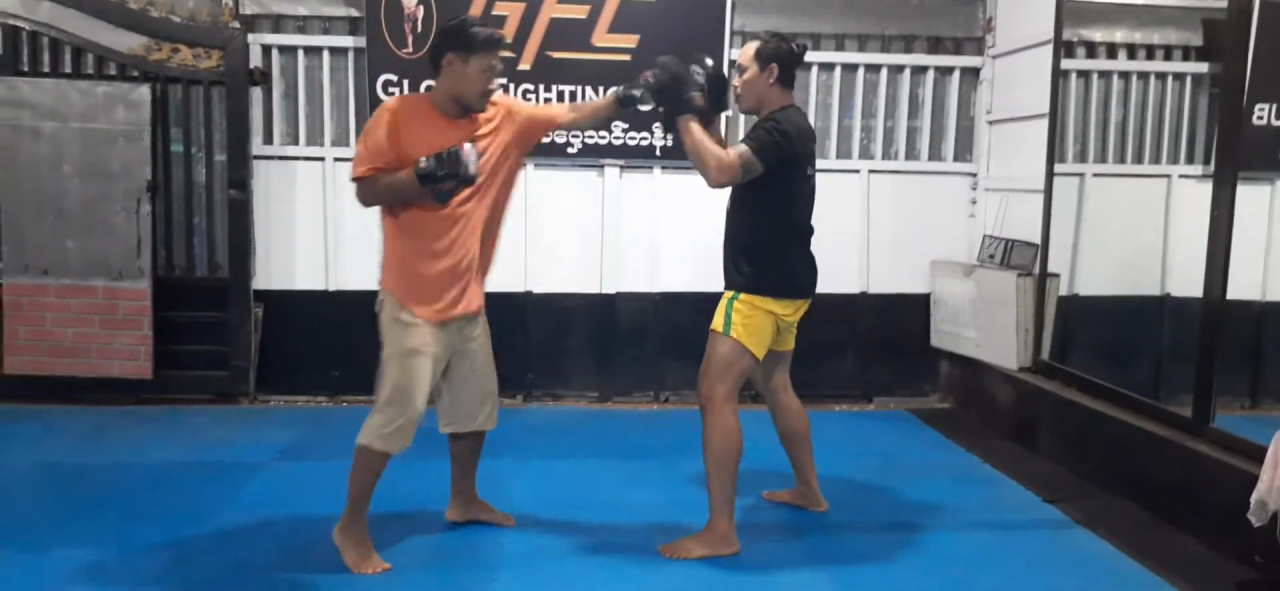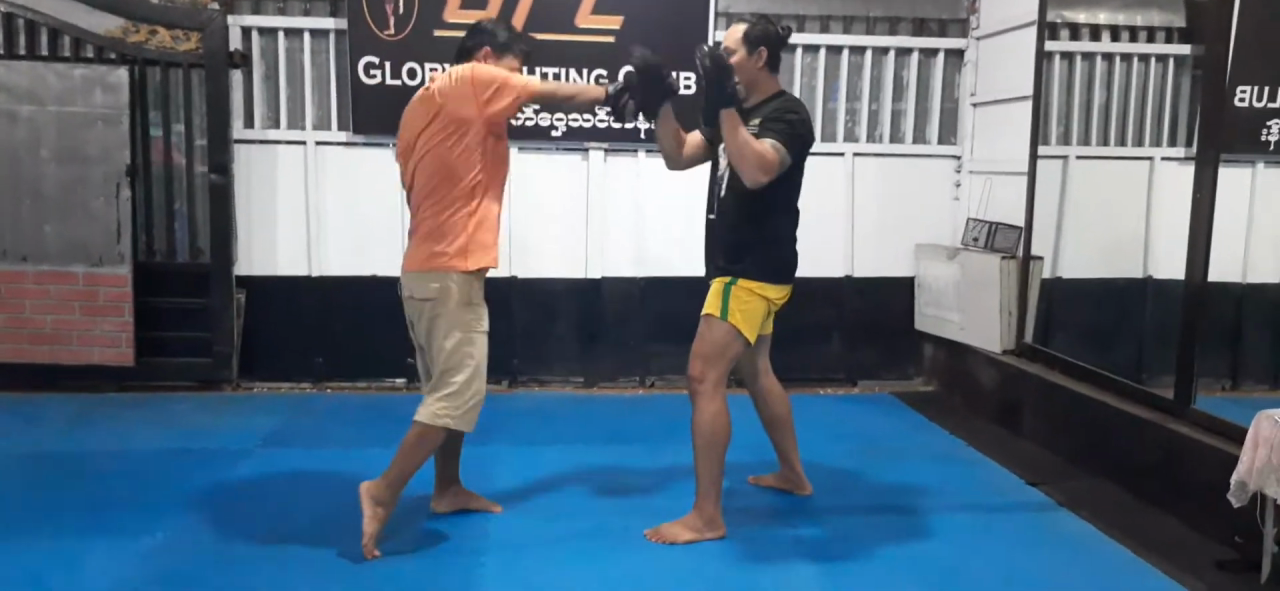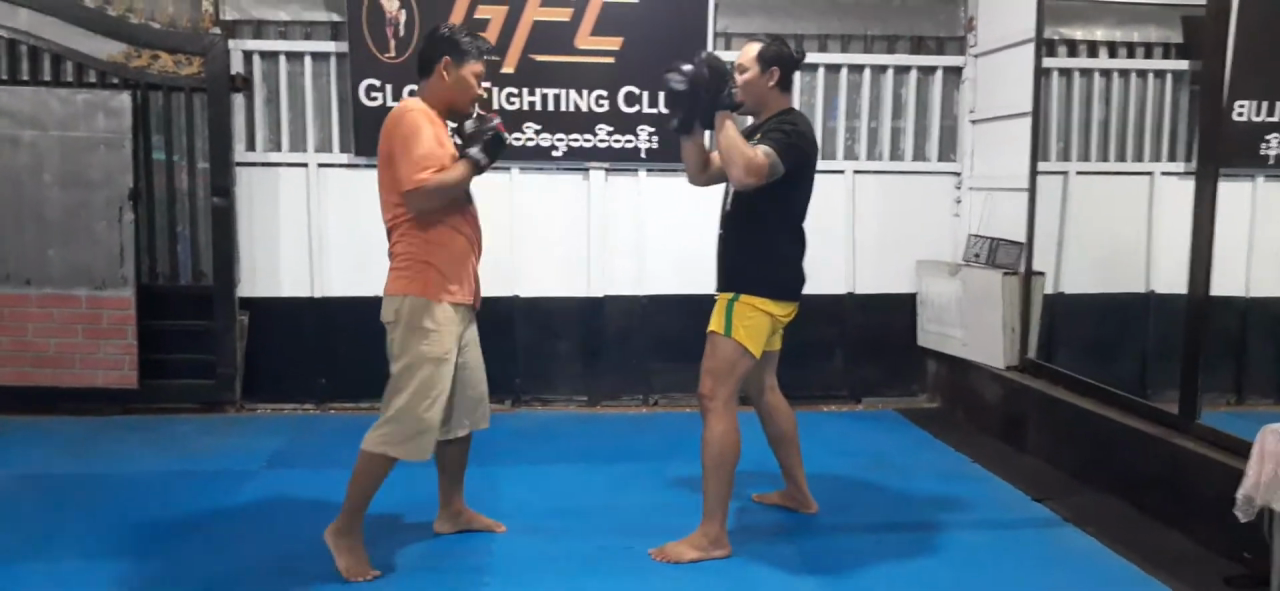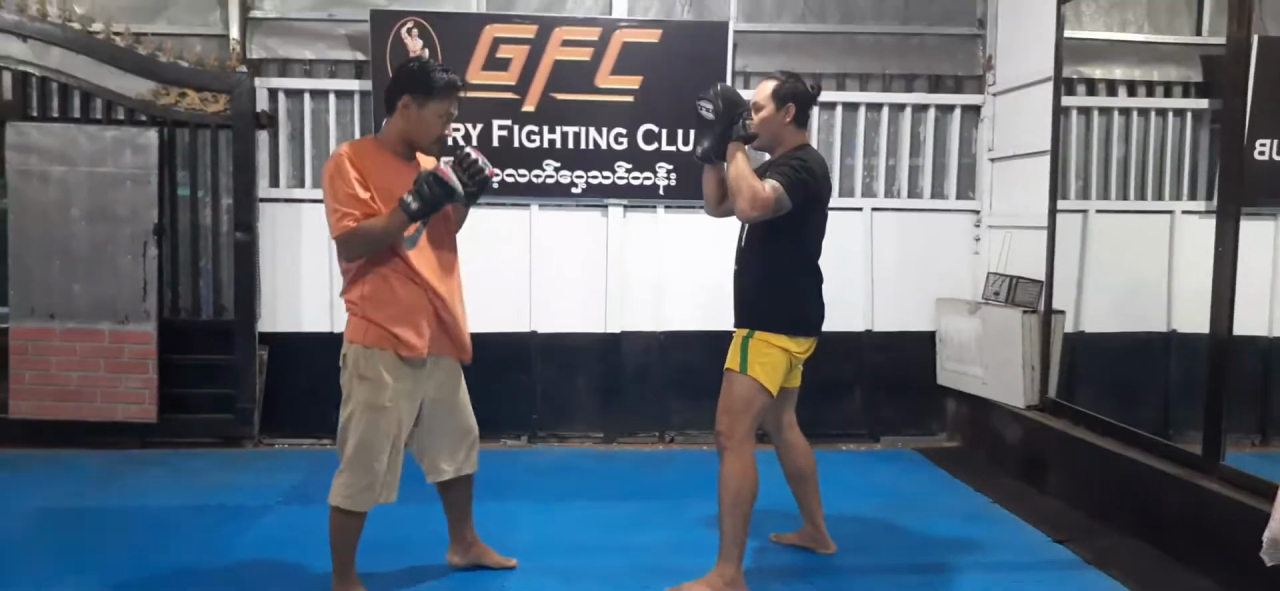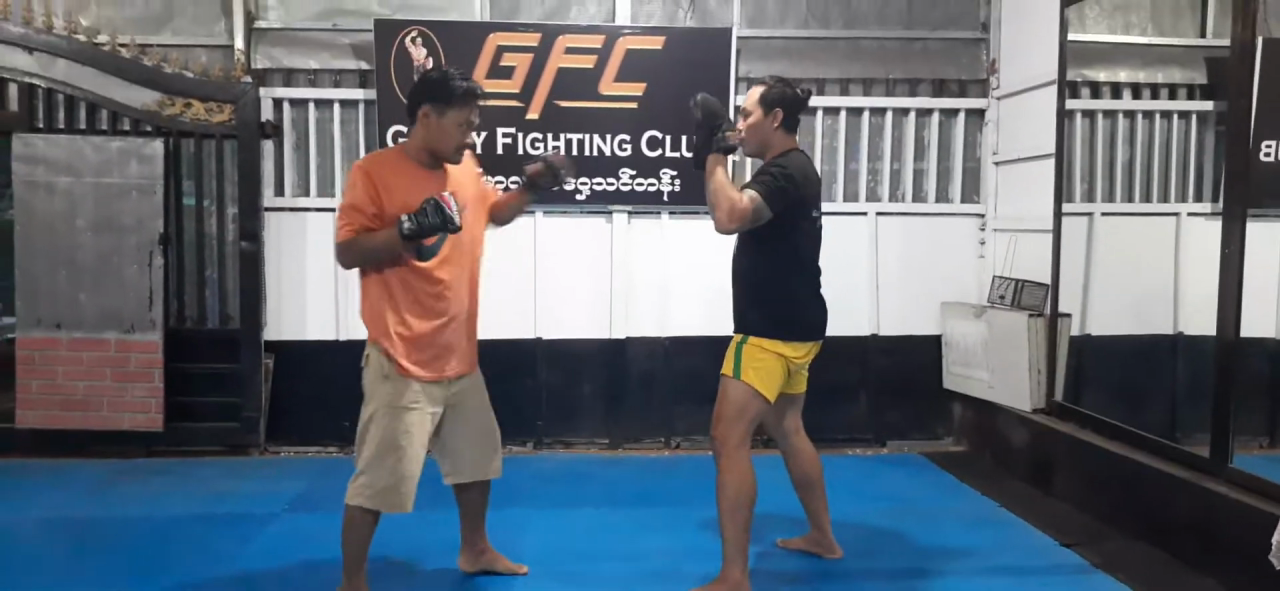
dt=0.4s
person 1, frame 1
left shoulder: (504, 114)
right shoulder: (395, 115)
left elbow: (569, 116)
right elbow: (368, 190)
left wrist: (620, 99)
right wrist: (428, 174)
left hip: (466, 295)
right hip: (410, 297)
left knee: (475, 400)
right knee: (396, 411)
left ankle: (464, 499)
right ankle: (351, 524)
person 1, frame 2
left shoulder: (422, 102)
right shoulder: (473, 82)
right elbow: (555, 92)
left wrist: (482, 149)
right wrist: (612, 94)
left hip: (427, 267)
right hip: (450, 269)
left knee: (454, 386)
right knee: (456, 391)
left ankle: (448, 487)
right ankle: (383, 490)
person 1, frame 3
left shoulder: (436, 123)
right shoulder: (411, 118)
right elbow: (419, 198)
left wrist: (474, 148)
right wrist: (474, 156)
left hip: (453, 295)
right hip: (421, 297)
left knee: (465, 405)
right knee: (409, 416)
left ankle: (452, 510)
right ankle: (345, 529)
person 1, frame 4
left shoulder: (425, 163)
right shoulder: (351, 160)
right elbow: (350, 244)
left wrist: (463, 196)
right wrist: (416, 203)
left hip: (438, 342)
right hip: (379, 348)
left knee: (457, 447)
right knee: (363, 469)
left ankle: (464, 543)
person 1, frame 5
left shoulder: (464, 167)
right shoulder: (373, 170)
left elbow: (498, 211)
right elbow: (347, 252)
left wrist: (539, 179)
right wrist: (410, 227)
left hip: (458, 352)
right hip: (400, 356)
left knee: (479, 452)
right knee: (384, 474)
person 2, frame 1
left shoulder: (781, 128)
right shoulder: (779, 127)
left elbow: (718, 172)
right elbow: (719, 171)
left wrist: (684, 112)
right wrist: (703, 115)
left hip: (763, 286)
right hip: (780, 281)
left knee: (715, 393)
right knee: (775, 385)
left ankle: (720, 531)
right ankle: (809, 490)
person 2, frame 2
left shoulder: (787, 115)
right shoulder: (739, 114)
left elbow: (756, 172)
right elbow: (679, 156)
left wrist: (725, 106)
right wrist: (657, 101)
left hip: (755, 270)
right hip: (741, 266)
left knee: (704, 377)
right knee: (755, 370)
left ankle: (707, 516)
right ankle: (793, 474)
person 2, frame 3
left shoulder: (791, 130)
right shoulder: (759, 130)
left elbow: (745, 174)
right elbow: (700, 175)
left wrist: (721, 109)
right wrist: (689, 118)
left hip: (759, 287)
right hip: (758, 283)
left knee: (715, 396)
right knee: (761, 386)
left ankle: (712, 534)
right ankle: (798, 492)
person 2, frame 4
left shoulder: (802, 166)
right shoulder: (778, 166)
left elbow: (751, 207)
right elbow: (718, 205)
left wrist: (734, 142)
right wrist: (713, 149)
left hip: (775, 324)
right hip: (782, 320)
left knee: (732, 434)
right knee: (780, 425)
right ankle: (816, 531)
person 2, frame 5
left shoulder: (786, 172)
right shoulder: (784, 169)
left elbow: (730, 218)
right elbow: (733, 211)
left wrist: (712, 151)
right wrist: (716, 154)
left hip: (772, 331)
right hip: (794, 326)
left knee: (729, 437)
right knee: (786, 430)
right ankle: (823, 537)
